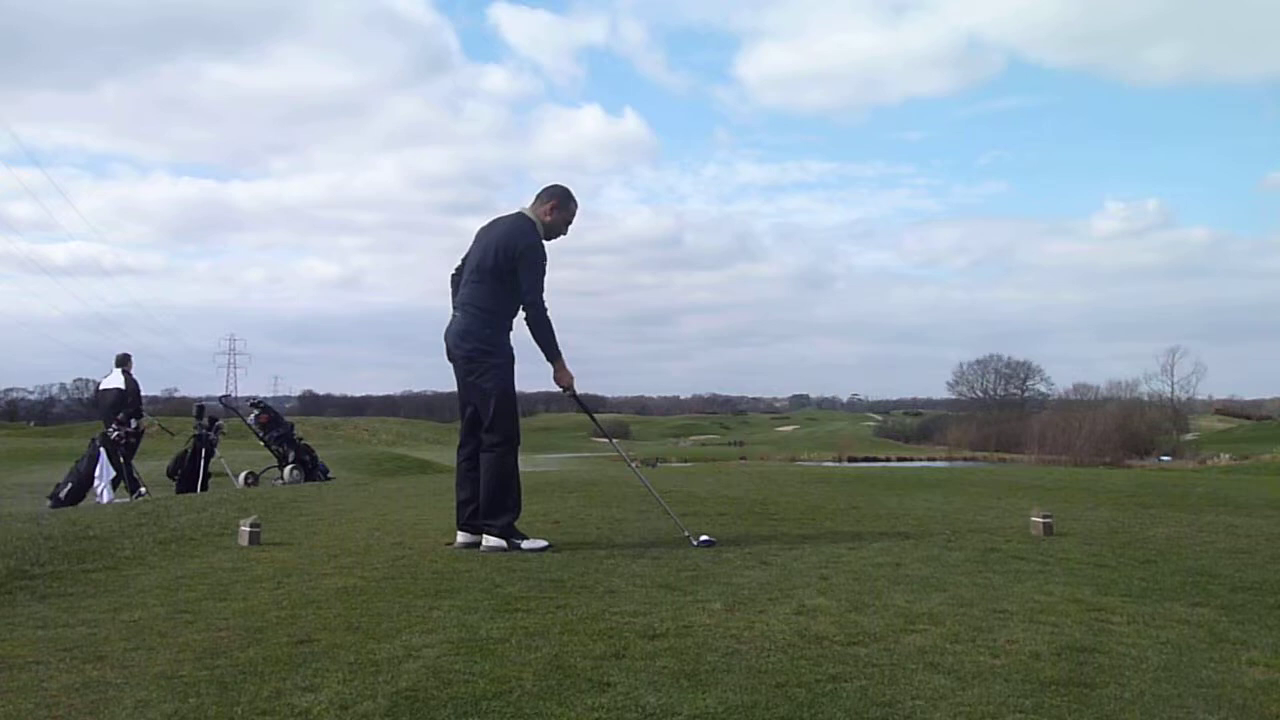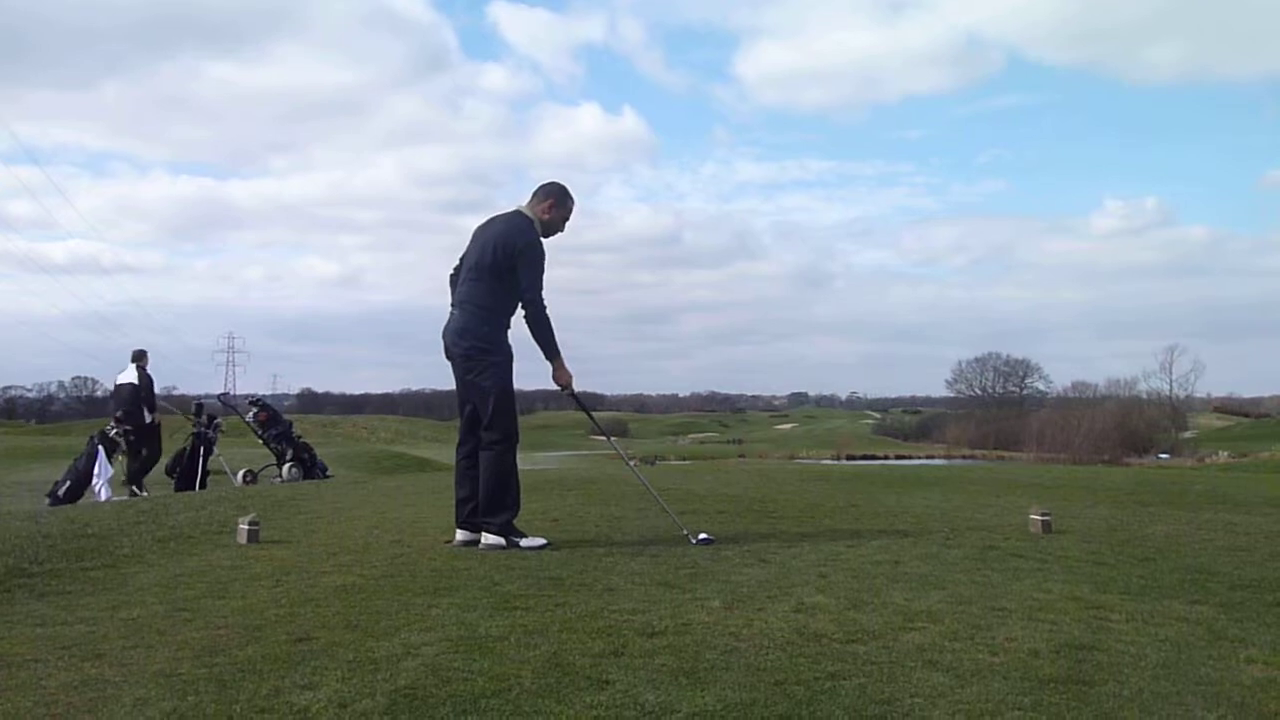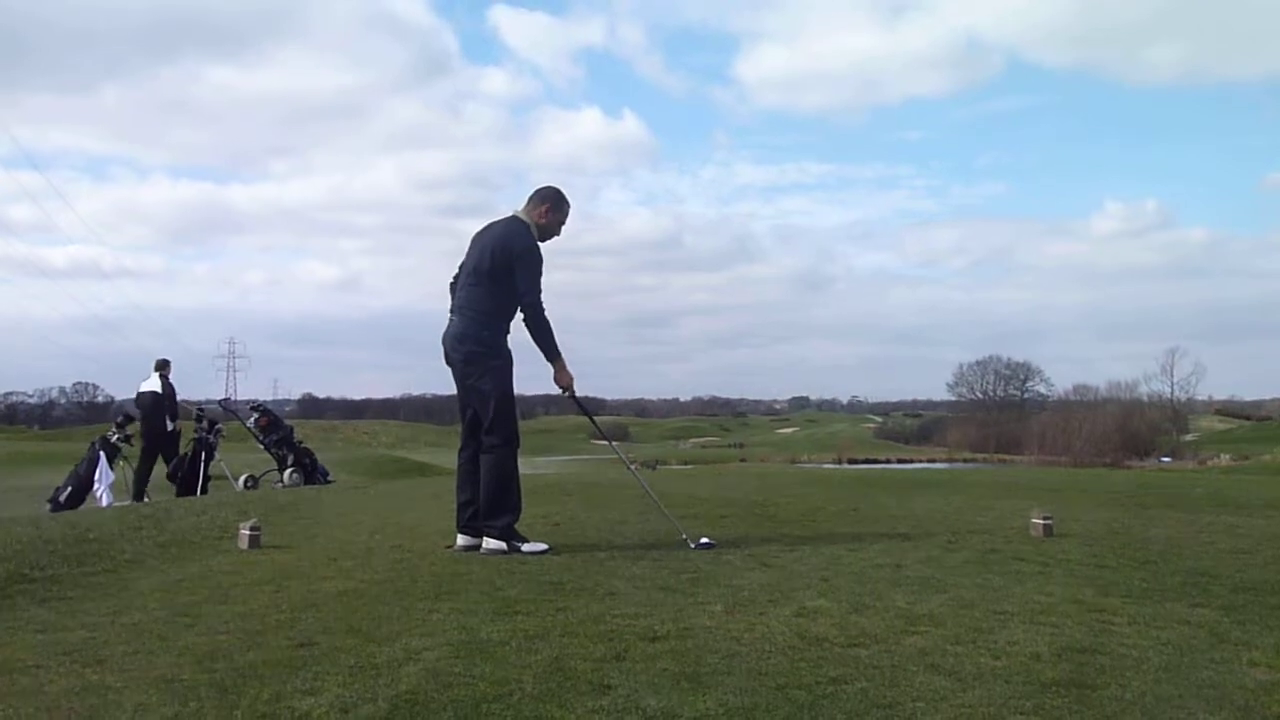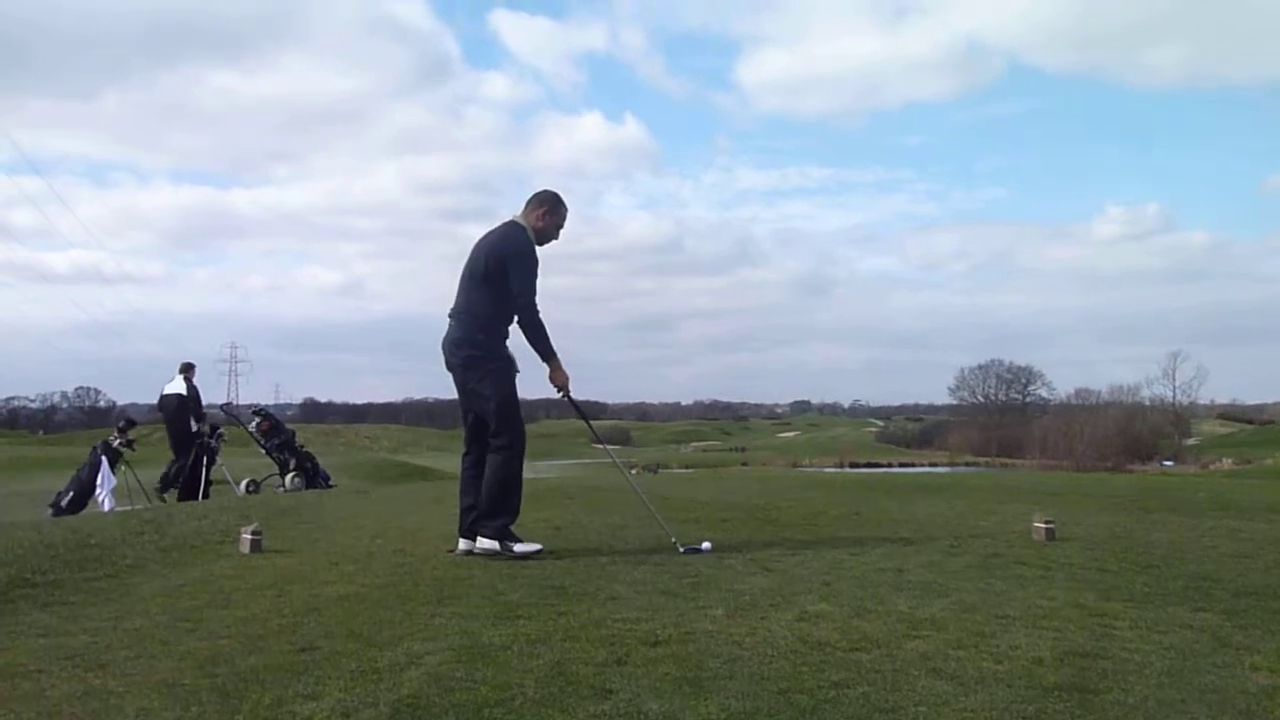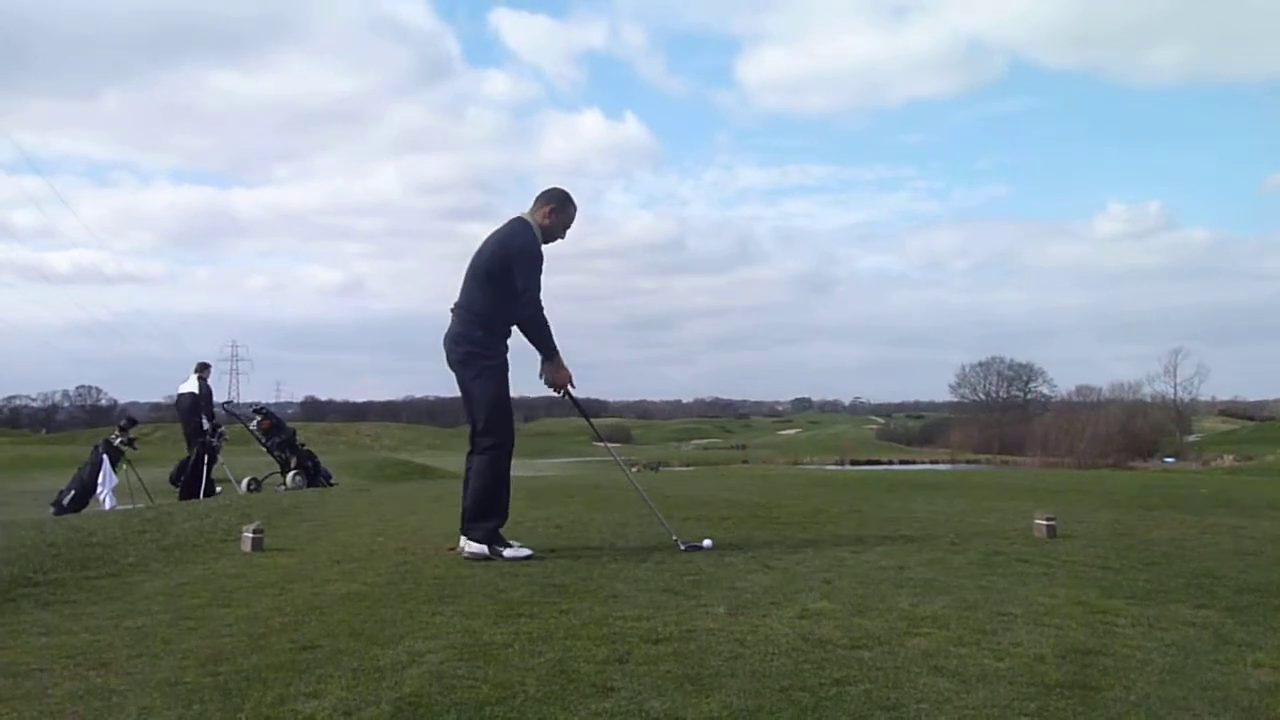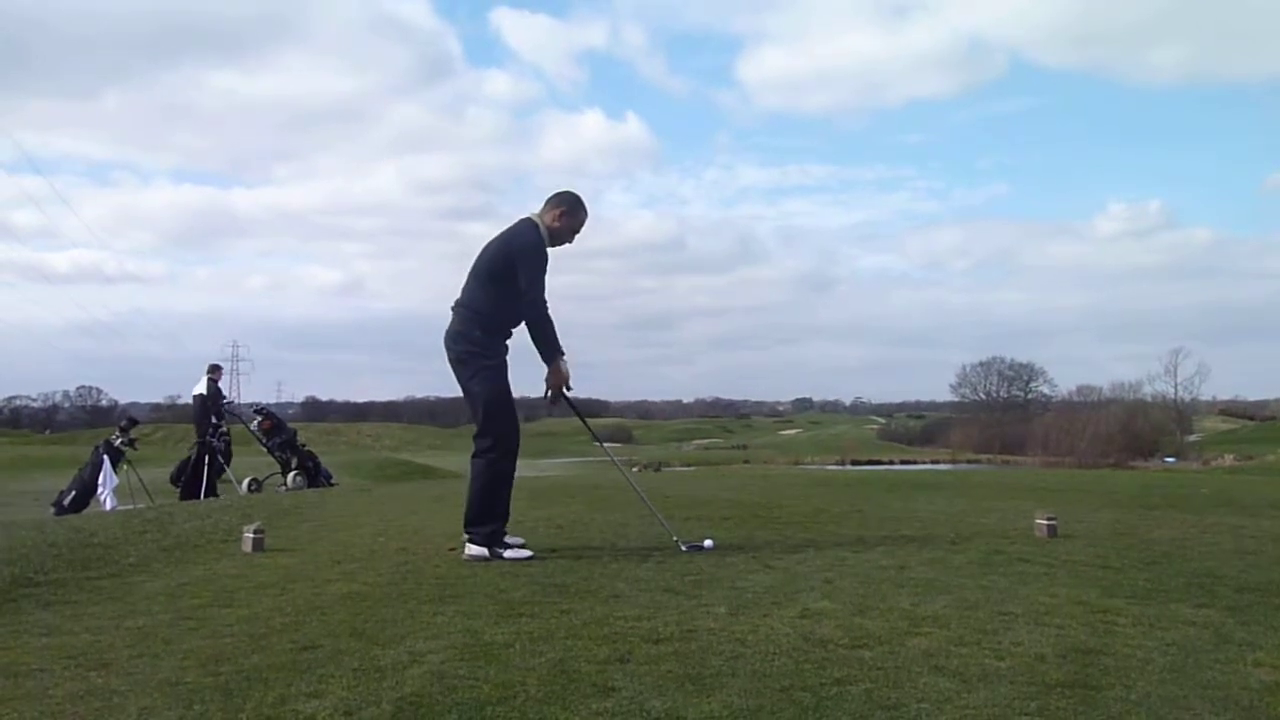
dt=0.3s
person 1, frame 1
left shoulder: (497, 227)
right shoulder: (528, 241)
left elbow: (458, 276)
right elbow: (534, 308)
right wrist: (558, 364)
left hip: (463, 337)
right hip: (485, 343)
left knee: (475, 433)
right knee: (500, 435)
left ankle: (471, 526)
right ankle: (498, 529)
person 1, frame 2
left shoulder: (494, 225)
right shoulder: (526, 239)
left elbow: (457, 275)
right elbow: (533, 307)
right wrist: (556, 362)
left hip: (461, 336)
right hip: (484, 341)
left knee: (474, 432)
right knee: (499, 433)
left ankle: (470, 523)
right ankle: (497, 527)
person 1, frame 3
left shoulder: (492, 232)
right shoulder: (523, 243)
left elbow: (458, 284)
right elbow: (532, 309)
right wrist: (558, 364)
left hip: (461, 339)
right hip: (482, 345)
left knee: (476, 436)
right knee: (500, 438)
left ankle: (471, 528)
right ankle: (499, 531)
person 1, frame 4
left shoulder: (497, 238)
right shoulder: (519, 247)
right elbow: (526, 310)
left wrist: (501, 349)
right wrist: (553, 363)
left hip: (463, 344)
right hip: (480, 349)
left knee: (480, 441)
right knee: (507, 438)
left ankle: (472, 532)
right ankle: (494, 531)
person 1, frame 5
left shoulder: (511, 236)
right shoulder: (524, 243)
left elbow: (520, 307)
right elbow: (530, 308)
left wrist: (547, 356)
right wrist: (554, 361)
left hip: (469, 342)
right hip: (478, 346)
left knee: (486, 438)
right knee: (496, 439)
left ankle: (474, 530)
right ankle: (482, 536)
person 1, frame 6
left shoulder: (522, 238)
right shoulder: (529, 243)
left elbow: (534, 307)
right elbow: (532, 309)
left wrist: (557, 359)
right wrist: (553, 364)
left hip: (474, 343)
right hip: (477, 345)
left knee: (502, 437)
right knee: (496, 440)
left ankle: (484, 528)
right ankle: (482, 538)
